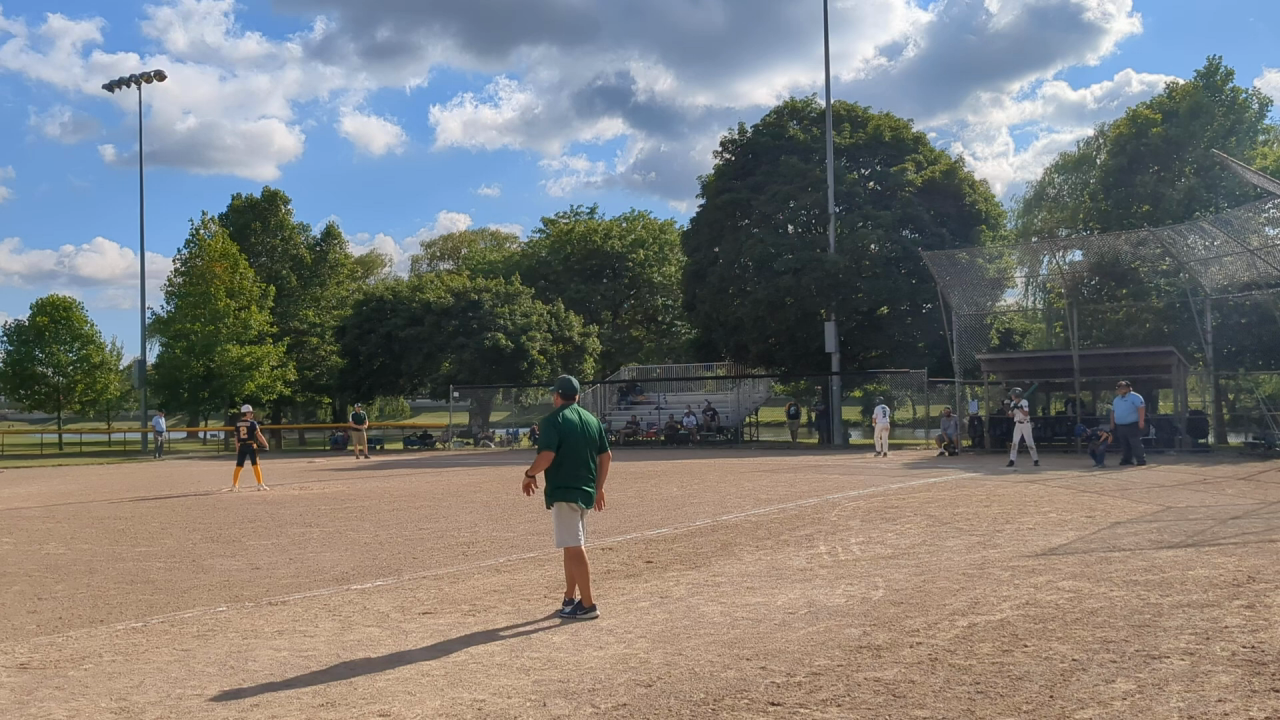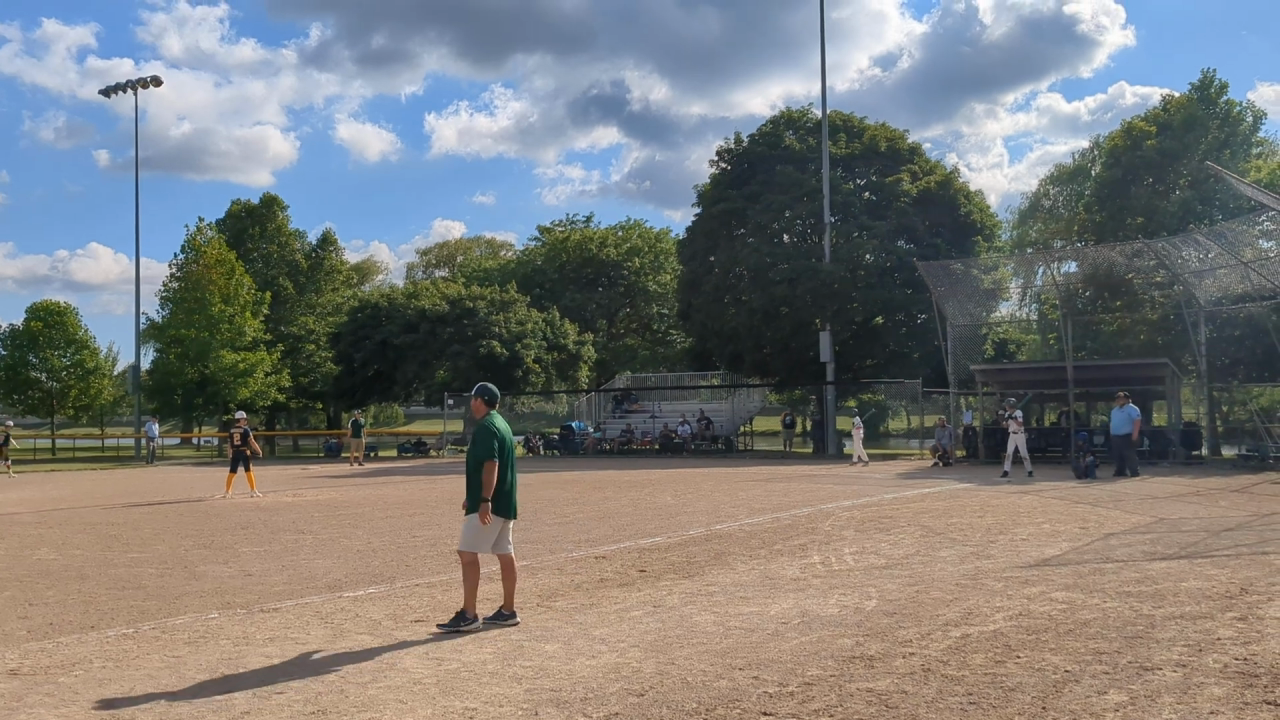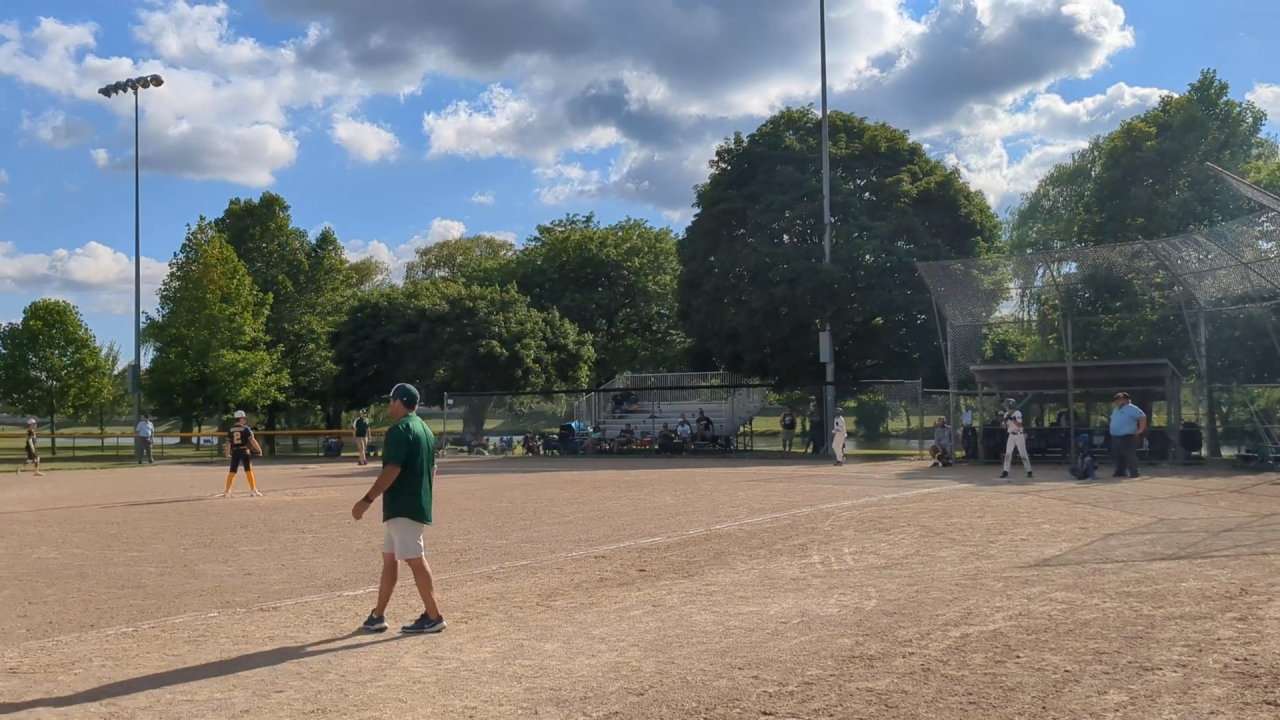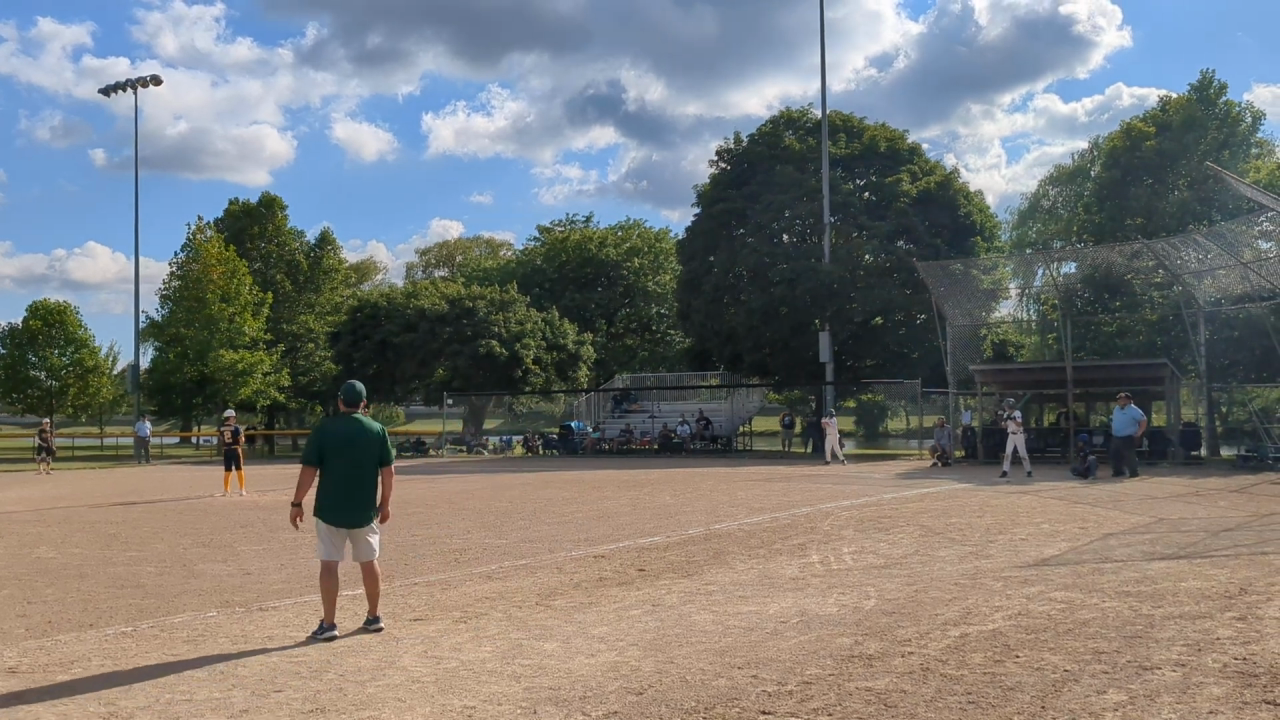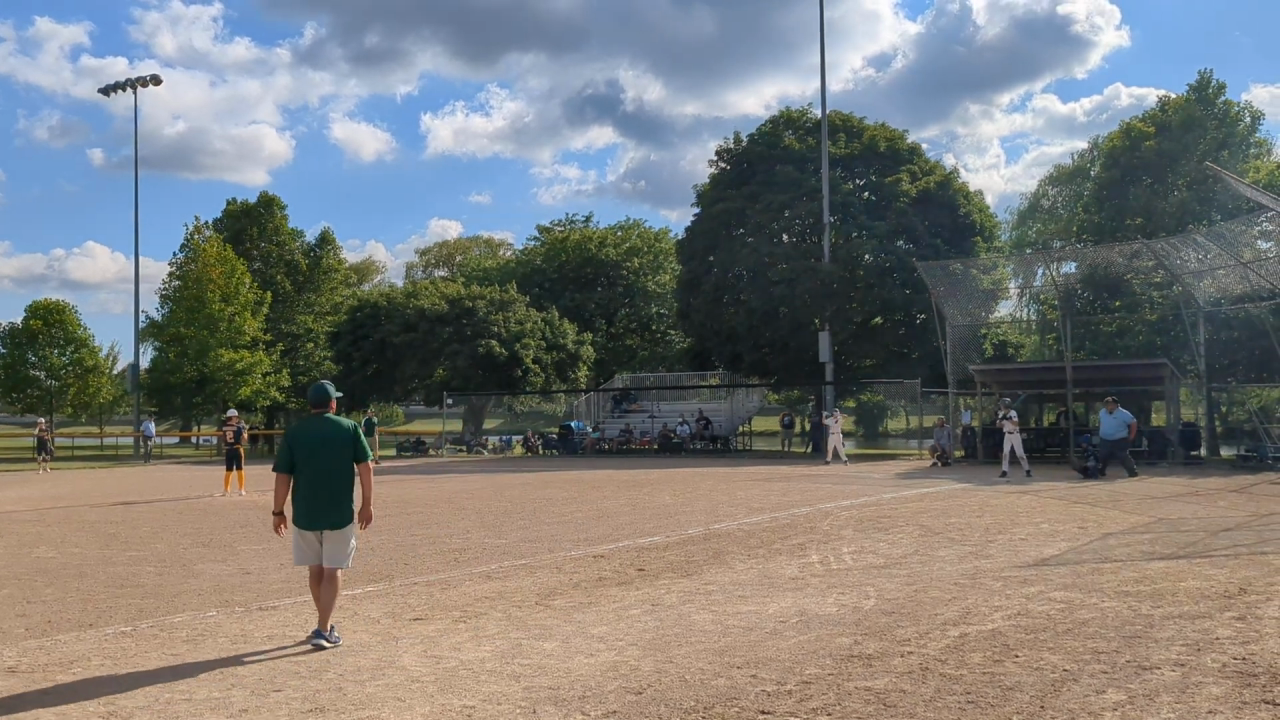
dt=0.7s
person 1, frame 1
left shoulder: (553, 420)
right shoulder: (592, 419)
left elbow: (546, 456)
right elbow: (605, 457)
left wrist: (530, 475)
right wrist: (599, 489)
left hip: (563, 494)
right hip: (586, 492)
left knee: (573, 548)
right knee: (569, 545)
left ankle: (587, 605)
right ankle: (570, 599)
person 1, frame 2
left shoulder: (485, 426)
right shoulder: (501, 424)
left elbow: (490, 465)
left wrist: (484, 500)
right wrist: (481, 498)
left hip: (488, 504)
right hip: (505, 502)
left knee: (468, 554)
right knee: (505, 555)
left ankle: (469, 614)
right ankle: (508, 611)
person 1, frame 3
left shoulder: (399, 429)
right shoulder: (425, 429)
left elbow: (391, 470)
right elbow: (432, 469)
left wrist: (367, 499)
left hip: (403, 507)
right hip: (419, 505)
left knee: (413, 559)
right knee: (390, 557)
left ankle: (433, 617)
right ankle: (378, 615)
person 1, frame 4
left shoulder: (324, 429)
right shoulder: (377, 429)
left elbow: (309, 470)
right elbow: (388, 470)
left wrist: (296, 503)
right wrist: (384, 503)
left hip: (330, 510)
right hip: (365, 510)
left knee: (329, 564)
right knee: (369, 562)
left ankle: (328, 624)
right ankle: (374, 617)
person 1, frame 5
left shoulder: (293, 433)
right shoulder: (349, 428)
left elbow: (282, 476)
right elbow: (365, 467)
left wrist: (278, 512)
right wrist: (366, 503)
left hip: (305, 514)
right hip: (340, 513)
left knee: (316, 570)
right knee: (332, 571)
left ankle: (325, 625)
right ankle: (323, 631)
